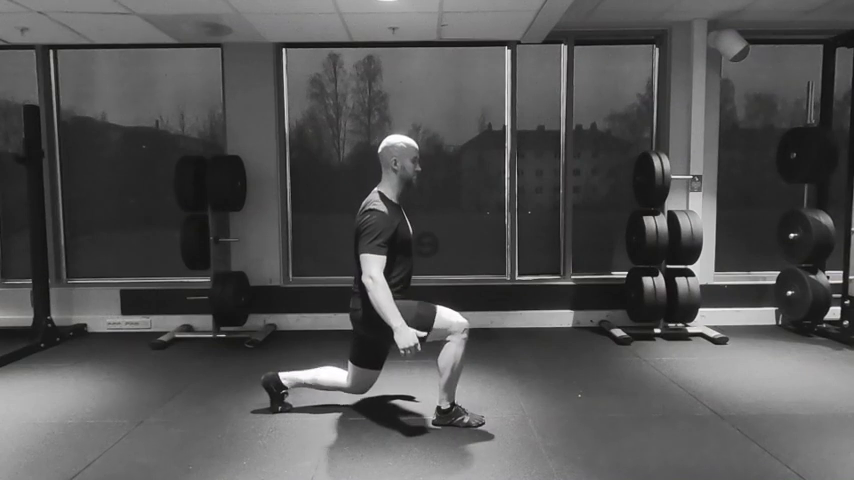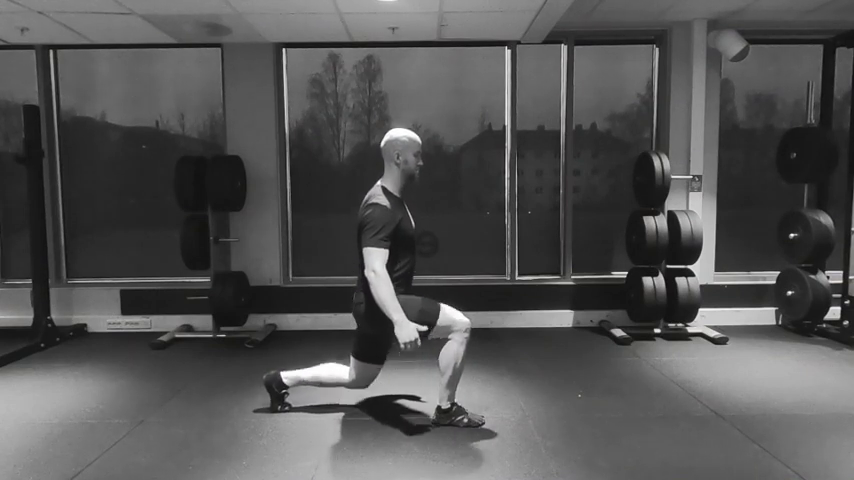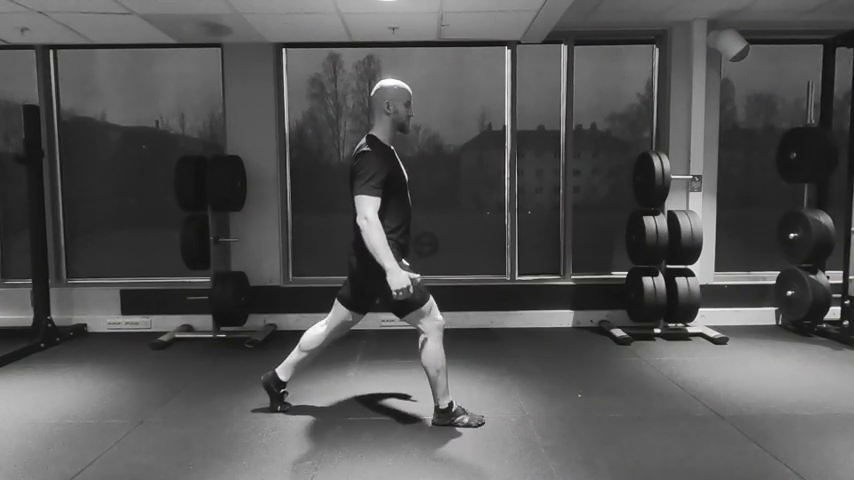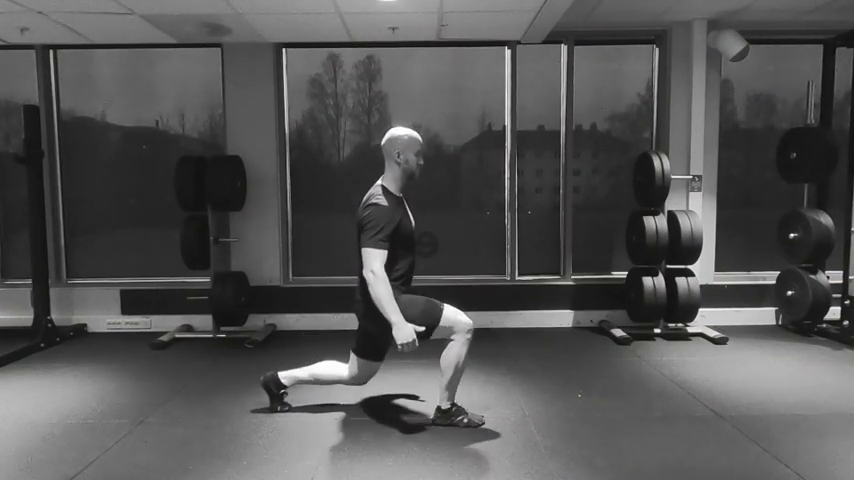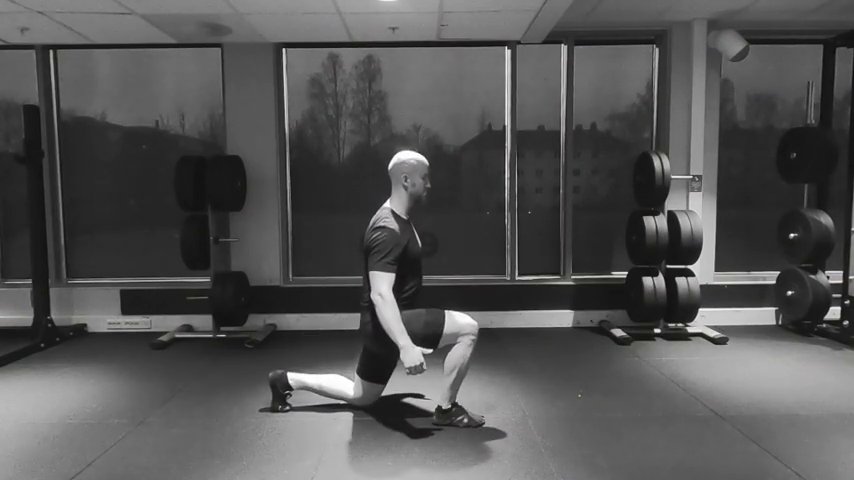
dt=1s
person 1, frame 1
left shoulder: (388, 205)
right shoulder: (378, 214)
right elbow: (371, 277)
left wrist: (395, 321)
right wrist: (400, 327)
left hip: (374, 311)
right hip: (378, 311)
left knee: (355, 383)
right knee: (458, 327)
left ankle: (280, 380)
right ankle: (446, 410)
person 1, frame 2
left shoulder: (390, 199)
right shoulder: (381, 208)
right elbow: (374, 272)
left wrist: (399, 313)
right wrist: (400, 321)
left hip: (377, 306)
right hip: (384, 305)
left knee: (357, 378)
right knee: (459, 326)
left ankle: (281, 380)
right ankle: (446, 410)
person 1, frame 3
left shoulder: (381, 151)
right shoulder: (372, 156)
right elbow: (366, 218)
left wrist: (395, 259)
right wrist: (392, 269)
left hip: (373, 260)
right hip: (379, 262)
left knee: (334, 324)
right knee: (432, 324)
left ankle: (277, 378)
right ankle: (445, 409)
person 1, frame 4
left shoulder: (391, 196)
right shoulder: (381, 207)
right elbow: (372, 271)
left wrist: (394, 316)
right wrist: (398, 322)
left hip: (382, 304)
right hip: (384, 304)
left knee: (355, 373)
right knee: (463, 327)
left ankle: (279, 380)
right ankle: (446, 410)
person 1, frame 5
left shoulder: (397, 219)
right shoulder: (388, 231)
right elbow: (380, 294)
right wrist: (405, 345)
left hip: (384, 323)
right hip: (386, 323)
left knee: (361, 395)
right knee: (467, 329)
left ankle: (286, 380)
right ankle: (447, 409)
